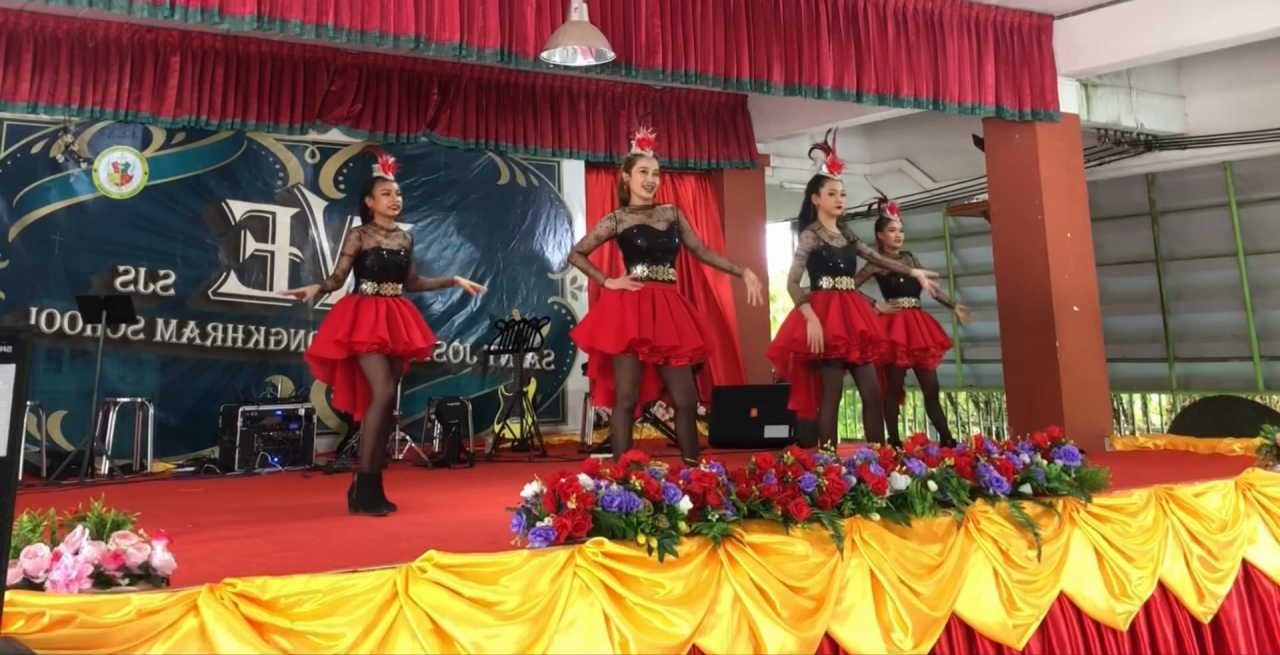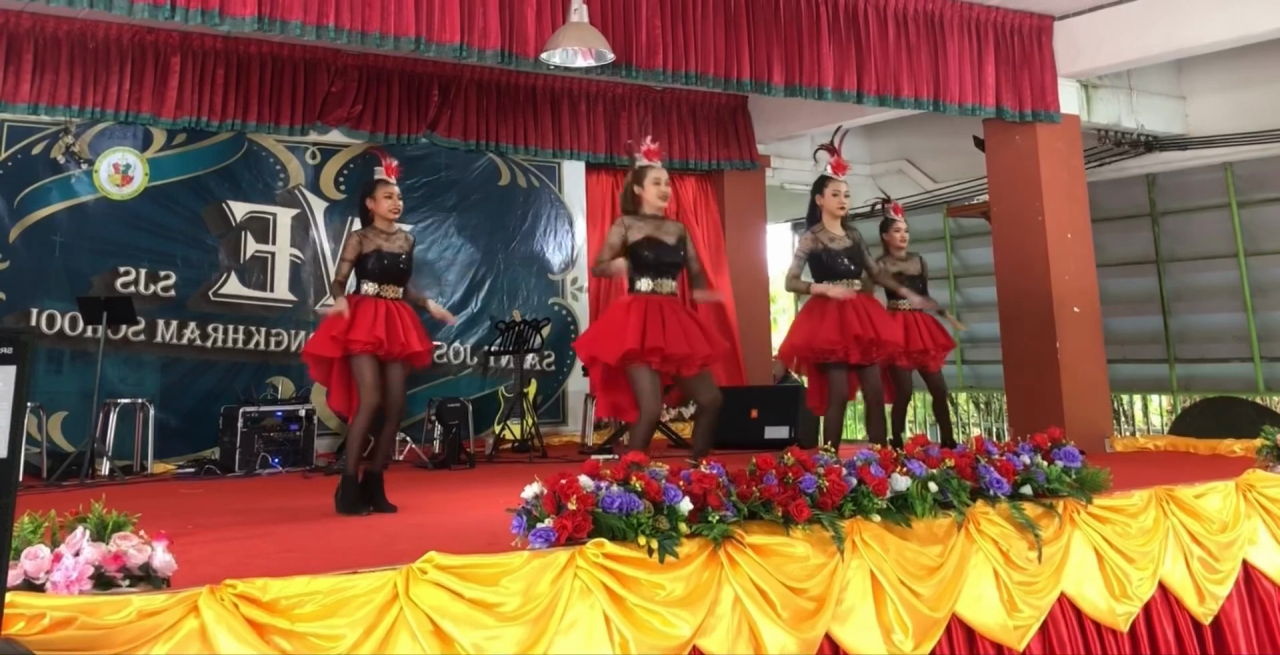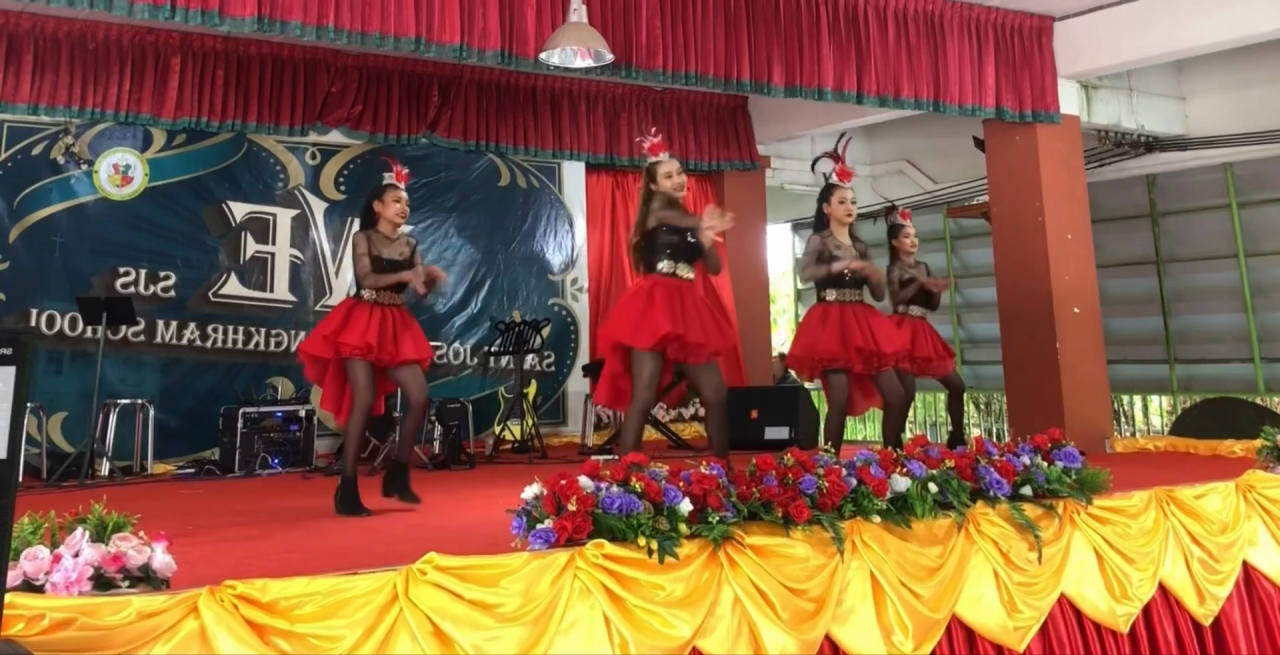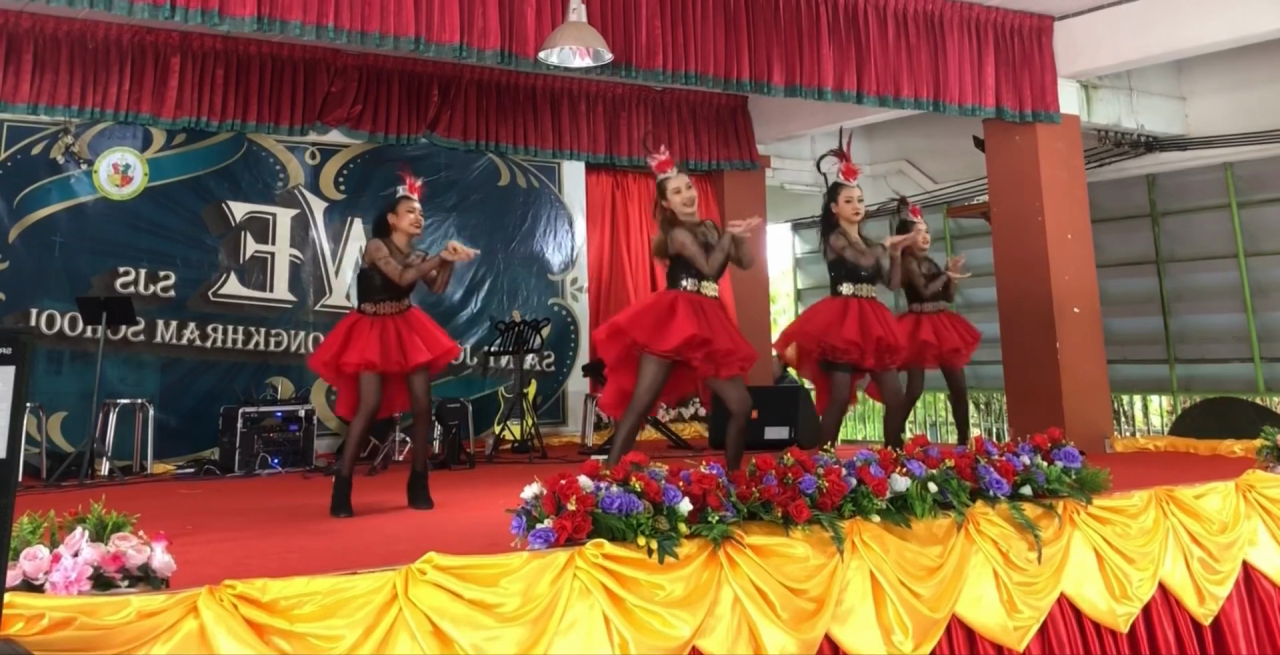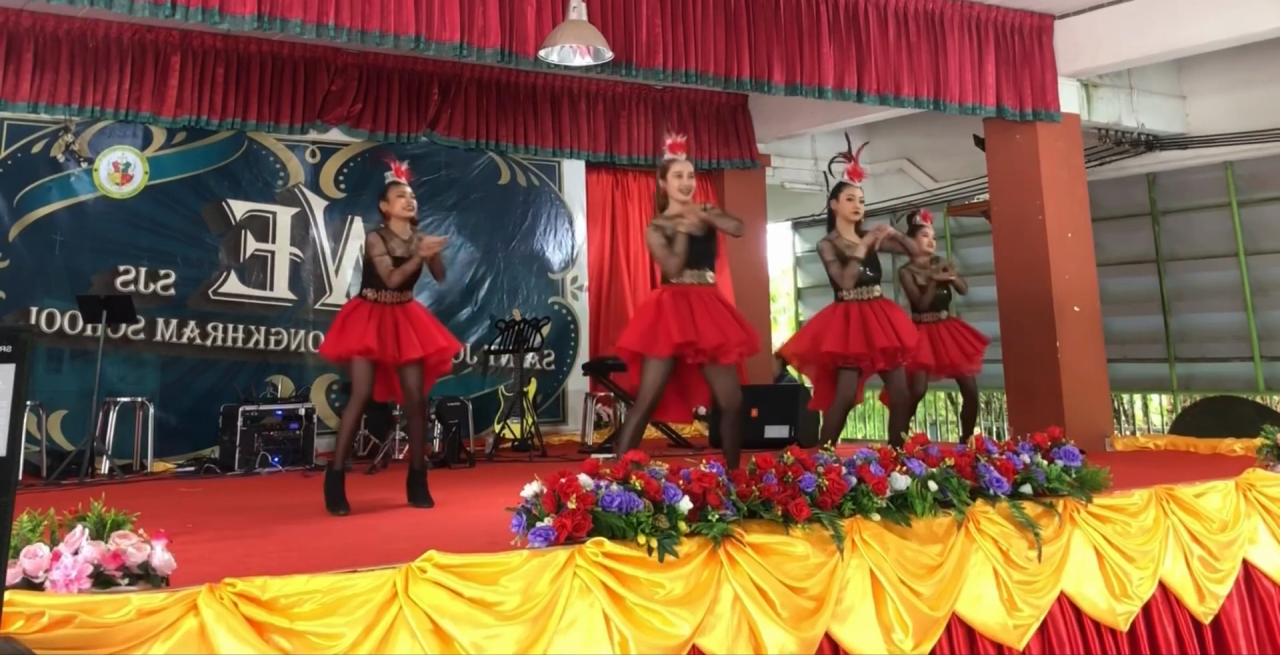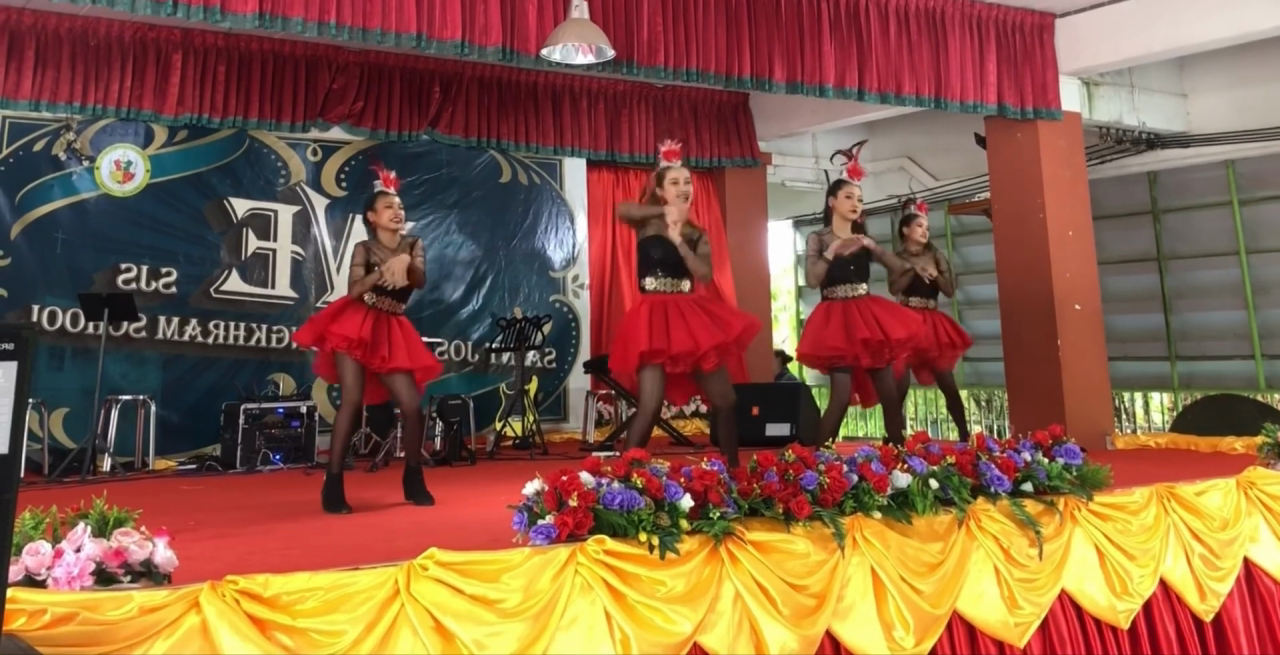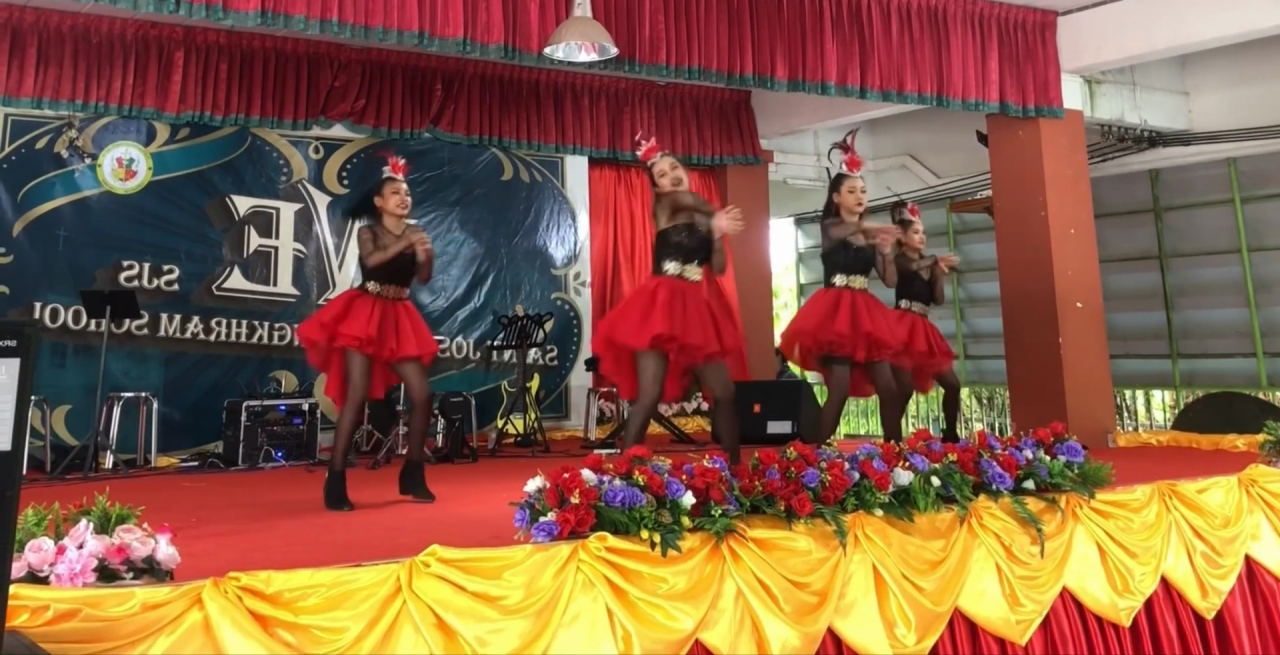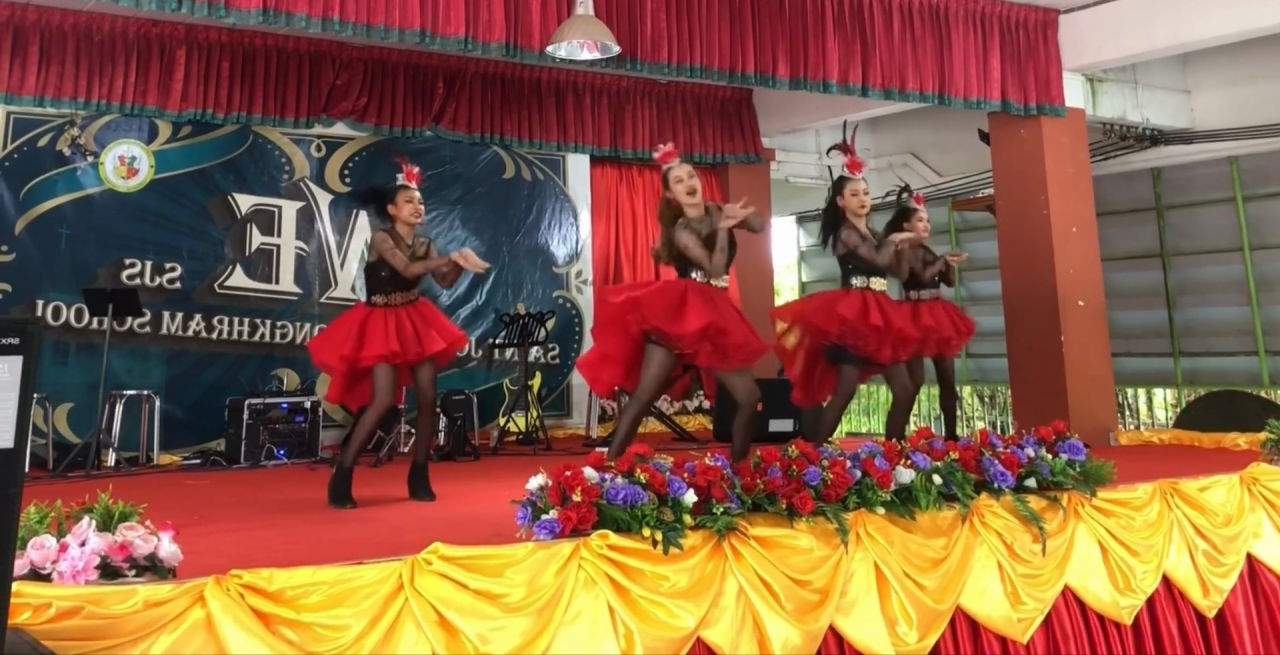
dt=0.2s
person 1, frame 1
left shoulder: (405, 238)
right shoulder: (358, 235)
left elbow: (413, 281)
right elbow: (337, 278)
left wrist: (455, 281)
right wrist: (316, 289)
left hip: (397, 320)
right hip: (364, 318)
left knee: (389, 402)
right knee: (381, 396)
left ankle: (374, 485)
right ankle: (361, 488)
person 1, frame 2
left shoulder: (407, 240)
right shoulder: (359, 238)
right elbow: (338, 281)
left wrist: (428, 303)
right wrist: (340, 301)
left hip: (397, 324)
right hip: (362, 323)
left knee: (395, 405)
right knee: (371, 401)
left ankle: (374, 483)
right ankle: (348, 488)
person 1, frame 3
left shoulder: (409, 244)
right shoulder: (363, 238)
left elbow: (418, 290)
right elbow: (366, 279)
left wrist: (431, 276)
right wrist: (405, 275)
left hip: (396, 327)
right hip: (362, 323)
left knee: (419, 398)
right knee: (363, 404)
left ankle: (397, 475)
right ankle: (347, 489)
person 1, frame 4
left shoulder: (418, 256)
right shoulder: (376, 246)
left elbow: (438, 288)
right elbow: (402, 277)
left wrist: (447, 261)
right wrist: (440, 258)
left hip: (407, 330)
right hip: (371, 330)
left knee: (421, 406)
right knee: (367, 407)
left ankle: (418, 484)
right ankle: (342, 487)
person 1, frame 5
left shoulder: (422, 238)
right shoulder: (376, 238)
left elbow: (441, 275)
right elbow: (391, 279)
left wrist: (431, 253)
right wrist: (420, 253)
left hip: (405, 321)
right hip: (370, 319)
left knee: (417, 402)
right knee: (361, 396)
left ankle: (418, 483)
right ankle: (335, 480)
person 1, frame 6
left shoulder: (414, 245)
right shoulder: (363, 249)
left elbow: (420, 283)
right elbow: (354, 289)
left wrist: (406, 268)
right wrist: (383, 272)
left hip: (393, 332)
right hip: (356, 325)
left knee: (413, 408)
right knee: (352, 402)
left ankle: (413, 478)
right ankle: (333, 485)
person 1, frame 7
left shoulder: (415, 232)
right shoulder: (367, 231)
left elbow: (422, 277)
right elbow: (370, 260)
left wrist: (424, 250)
right wrist: (405, 243)
left hip: (399, 320)
right hip: (364, 315)
left knee: (422, 396)
right knee: (357, 395)
left ankle: (413, 476)
right ankle: (335, 481)
person 1, frame 8
left shoulder: (424, 244)
right shoulder: (381, 238)
left elbow: (446, 281)
right elbow: (408, 269)
left wrist: (463, 263)
right wrist: (452, 259)
left hip: (414, 322)
right hip: (380, 322)
left knee: (427, 399)
right knee: (382, 401)
left ankle: (417, 476)
right ankle: (342, 475)
person 2, frame 1
left shoulder: (672, 214)
right shoulder: (616, 220)
left elbow: (701, 251)
right elbow: (577, 254)
left wrist: (742, 271)
right wrist: (608, 281)
left hip: (670, 310)
right hip: (631, 311)
left knee: (686, 401)
right knee: (626, 400)
person 2, frame 2
left shoulder: (679, 230)
right shoulder: (625, 226)
left elbow: (697, 276)
right elbow: (598, 266)
left wrist: (703, 291)
right wrist: (613, 266)
left hip: (673, 320)
right hip: (636, 320)
left knee: (711, 401)
right knee: (651, 410)
person 2, frame 3
left shoulder: (691, 221)
right shoulder: (656, 206)
left elbow: (714, 267)
right elbow: (673, 217)
left wrist: (707, 238)
right wrist: (703, 224)
left hip: (687, 309)
right hip: (654, 306)
left knee: (716, 396)
right knee: (643, 400)
person 2, frame 4
left shoulder: (711, 227)
right shoulder: (675, 235)
left elbow: (746, 262)
right elbow: (709, 265)
left wrist: (734, 235)
right wrist: (728, 235)
left hip: (709, 323)
right hip: (672, 318)
left knee: (741, 406)
right knee: (639, 404)
person 2, frame 5
left shoulder: (706, 212)
right shoulder: (656, 226)
left elbow: (738, 228)
right elbow: (673, 267)
left wrist: (702, 215)
right wrist: (682, 224)
left hip: (708, 312)
right hip: (670, 310)
left knee: (731, 401)
right knee: (646, 400)
left ankle: (732, 474)
person 2, frame 6
left shoulder: (698, 233)
right shoulder: (647, 223)
left elbow: (704, 275)
right elbow: (622, 211)
left wrist: (679, 240)
right wrist: (663, 213)
left hip: (692, 317)
right hip: (652, 320)
left knee: (725, 403)
right knee: (650, 407)
person 2, frame 7
left shoulder: (706, 214)
right shoulder: (668, 207)
left elbow: (719, 267)
right elbow: (690, 201)
left wrist: (720, 233)
right wrist: (713, 220)
left hip: (696, 307)
right hip: (661, 305)
left knee: (724, 394)
right knee: (648, 400)
left ankle: (734, 468)
person 2, frame 8
left shoulder: (717, 212)
right shoulder: (680, 230)
left elbow: (759, 225)
right elbow: (714, 269)
left wrist: (738, 215)
right wrist: (723, 228)
left hip: (715, 316)
right hip: (679, 308)
left knee: (749, 397)
right knee: (644, 395)
person 3, frame 1
left shoulder: (846, 236)
right shoulder: (809, 235)
left elbow: (877, 259)
right elbow: (792, 283)
left wrist: (914, 272)
right wrist: (811, 318)
left hip: (854, 314)
right hip: (826, 318)
left knee: (873, 393)
right knee: (831, 395)
person 3, frame 2
left shoulder: (855, 237)
right shoulder: (811, 237)
left elbow: (876, 273)
right elbow: (791, 281)
left wrist: (907, 293)
right wrist: (824, 289)
left hip: (861, 317)
right hip: (828, 317)
left knee: (874, 395)
right knee: (836, 397)
person 3, frame 3
left shoulder: (860, 245)
right shoulder: (818, 241)
left elbow: (880, 295)
right elbow: (804, 274)
left wrist: (876, 274)
right wrist: (841, 265)
left hip: (864, 324)
right hip: (831, 326)
left knee: (896, 399)
right knee: (840, 401)
person 3, frame 4
left shoulder: (868, 242)
right shoulder: (835, 238)
left elbow: (893, 283)
right elbow: (866, 262)
left wrist: (897, 253)
right wrist: (889, 243)
left hip: (872, 319)
right hip: (841, 317)
left knee: (896, 396)
right knee: (839, 397)
person 3, frame 5
left shoulder: (870, 236)
right shoulder: (828, 242)
left elbow: (913, 250)
right elbow: (846, 282)
left wrist: (891, 235)
right wrist: (861, 251)
left hip: (881, 319)
right hip: (848, 320)
left knee: (901, 397)
right knee: (843, 398)
person 3, frame 6
left shoulder: (865, 240)
right shoulder: (818, 239)
left elbow: (899, 268)
right elbow: (812, 279)
left wrist: (871, 245)
right wrist: (832, 249)
left hip: (870, 316)
right hip: (836, 321)
left knee: (891, 395)
right knee: (841, 398)
person 3, frame 7
left shoulder: (871, 237)
right shoulder: (832, 226)
left elbow: (889, 281)
right elbow: (846, 230)
left wrist: (887, 250)
right wrist: (875, 229)
left hip: (866, 313)
right hip: (835, 313)
left knee: (889, 390)
right knee: (840, 393)
person 3, frame 8
left shoulder: (873, 234)
right shoulder: (845, 233)
left elbow: (891, 271)
right elbow: (880, 259)
left wrist: (897, 244)
right wrist: (897, 240)
left hip: (879, 313)
right hip: (851, 311)
left knee: (904, 391)
right knee: (844, 391)
person 4, frame 1
left shoulder: (910, 259)
right shoulder: (876, 263)
right elbow: (852, 286)
left wrist: (954, 305)
right wrist: (875, 303)
left hip: (919, 323)
right hip: (894, 325)
left knee: (931, 387)
right knee: (895, 388)
left ankle: (946, 438)
right ankle: (894, 441)
person 4, frame 2
left shoulder: (918, 260)
right shoulder: (883, 264)
right wrist: (886, 300)
left hip: (921, 326)
right hip: (897, 327)
left knee: (939, 388)
right knee: (903, 392)
left ankle: (948, 440)
right ankle: (897, 443)
person 4, frame 3
left shoulder: (924, 267)
right shoulder: (894, 268)
left elbow: (933, 306)
right elbow: (895, 299)
left wrist: (937, 291)
right wrist: (920, 286)
left hip: (923, 332)
right hip: (901, 333)
left knee: (957, 386)
right knee: (906, 394)
left ankle: (957, 439)
person 4, frame 4
left shoulder: (933, 263)
right shoulder: (907, 260)
left elbow: (949, 297)
right elbow: (925, 290)
left wrist: (951, 273)
right wrist: (947, 276)
left hip: (943, 325)
right hip: (918, 326)
left knee: (959, 388)
right knee: (914, 391)
left ankle: (964, 440)
person 4, frame 5
left shoulder: (942, 264)
right shoulder: (906, 271)
left elbow: (963, 289)
right elbow: (921, 304)
left wrist: (951, 277)
right wrist: (936, 281)
left hip: (949, 332)
right hip: (922, 335)
left knee: (971, 392)
right knee: (916, 392)
left ankle: (967, 441)
person 4, frame 6
left shoulder: (936, 256)
right shoulder: (897, 258)
left elbow: (950, 291)
right elbow: (894, 289)
left wrist: (936, 274)
right wrist: (914, 270)
left hip: (933, 323)
left knee: (949, 387)
right knee: (901, 388)
left ankle: (965, 437)
person 4, frame 7
left shoulder: (927, 264)
right shoulder: (898, 259)
left elbow: (938, 300)
right elbow: (910, 267)
left wrist: (940, 274)
right wrist: (936, 261)
left hip: (923, 329)
right hip: (903, 328)
left knee: (952, 385)
right knee: (904, 391)
left ankle: (950, 435)
person 4, frame 8
left shoulder: (928, 250)
right shoulder: (904, 250)
left elbow: (950, 282)
right elbow: (924, 275)
left wrist: (950, 264)
right wrist: (943, 260)
left hip: (938, 314)
right hip: (915, 314)
left knee: (948, 379)
right knee: (916, 379)
left ankle: (950, 433)
